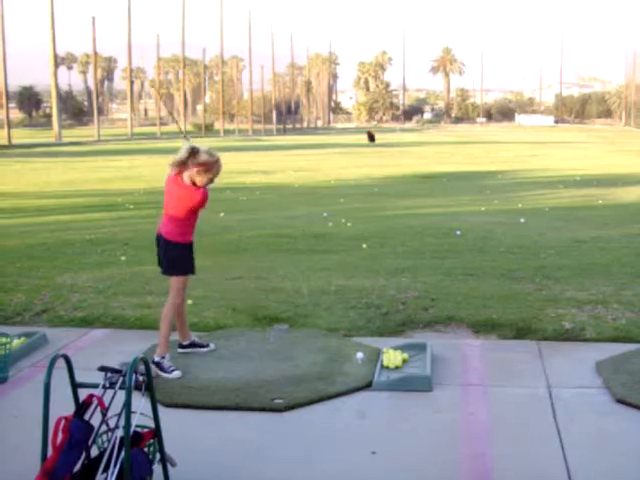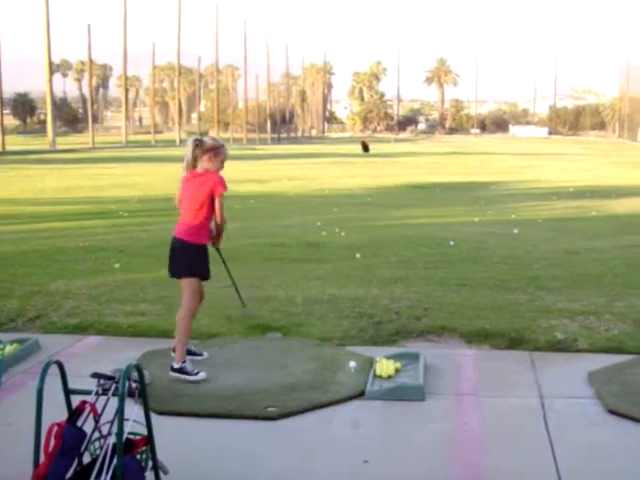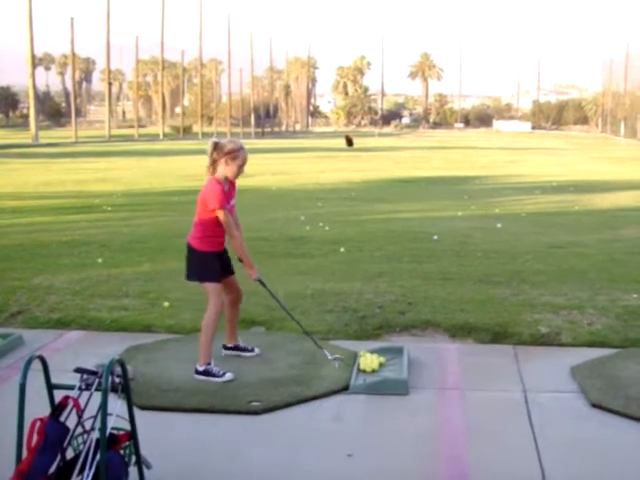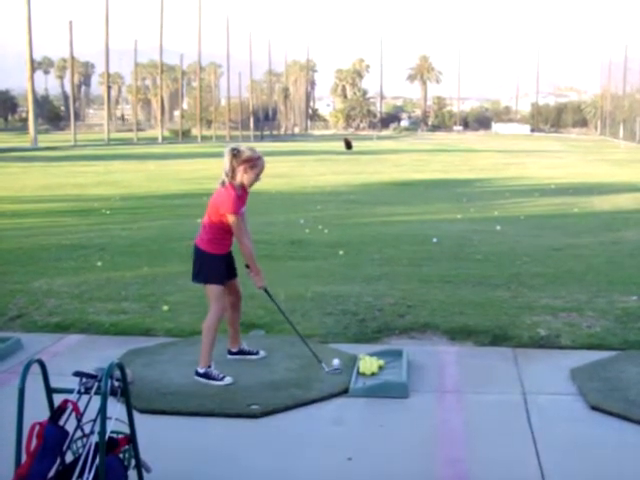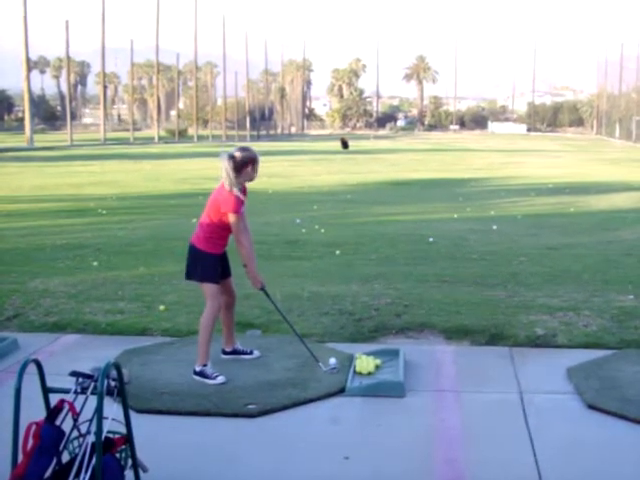
dt=1s
person 1, frame 1
left shoulder: (175, 174)
right shoulder: (200, 195)
left hip: (165, 237)
right hip: (179, 244)
left knee: (179, 293)
right knee: (175, 297)
left ankle: (185, 339)
right ankle: (160, 357)
person 1, frame 2
left shoulder: (188, 176)
right shoulder: (215, 179)
right elbow: (220, 219)
right wrist: (217, 237)
left hip: (183, 241)
right hip: (192, 245)
left knee: (196, 297)
right knee: (189, 302)
left ankle: (182, 345)
right ankle: (179, 362)
person 1, frame 3
left shoulder: (230, 185)
right shoulder: (215, 191)
left elbow: (236, 223)
right elbow: (232, 232)
left wrist: (243, 257)
right wrist: (250, 264)
left hip: (217, 249)
right hip: (203, 251)
left knee: (234, 294)
right knee: (217, 304)
left ankle: (231, 343)
right ankle: (203, 366)
person 1, frame 4
left shoulder: (242, 190)
right shoulder: (228, 197)
left elbow: (245, 229)
right elbow: (242, 239)
left wrist: (252, 265)
right wrist: (256, 272)
left hip: (223, 251)
right hip: (209, 253)
left knee: (235, 297)
right knee: (217, 307)
left ankle: (235, 347)
right ankle: (204, 367)
person 1, frame 5
left shoulder: (240, 190)
right shoulder: (230, 196)
left elbow: (245, 230)
right elbow: (240, 240)
left wrist: (252, 265)
right wrist: (253, 274)
left hip: (217, 250)
right hip: (203, 251)
left knee: (229, 297)
right knee: (214, 304)
left ankle: (230, 346)
right ankle: (201, 366)
